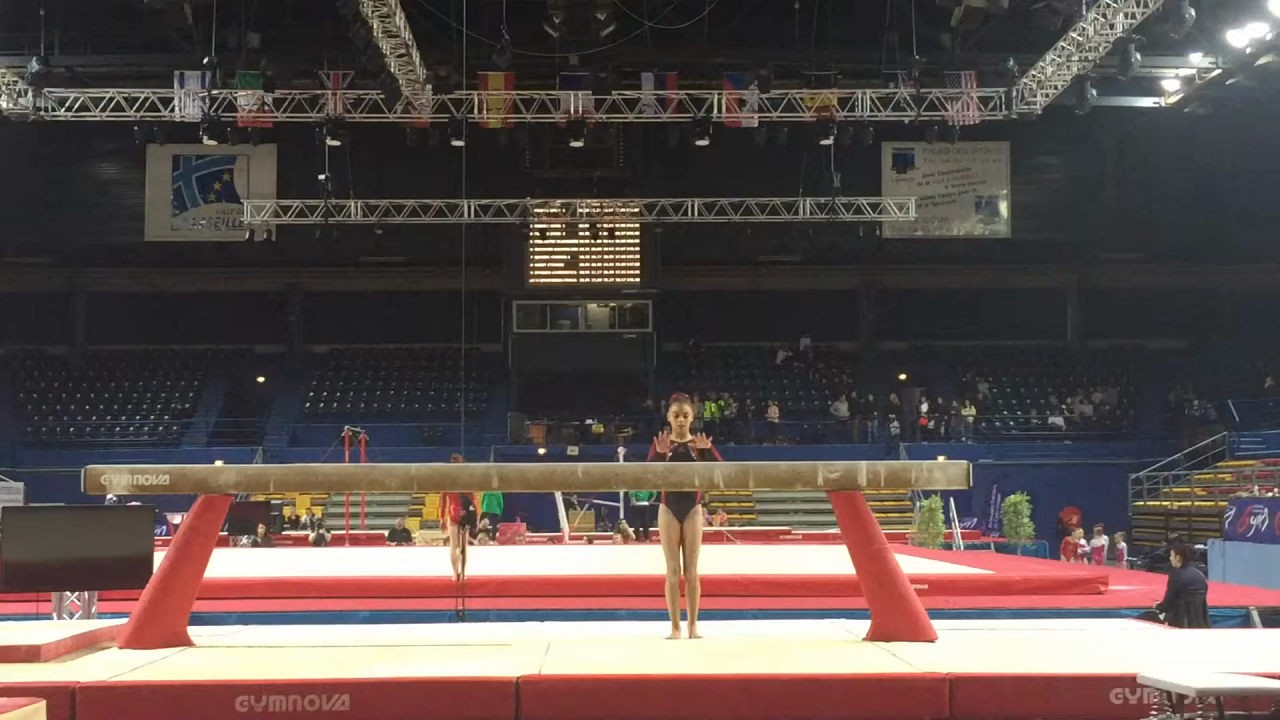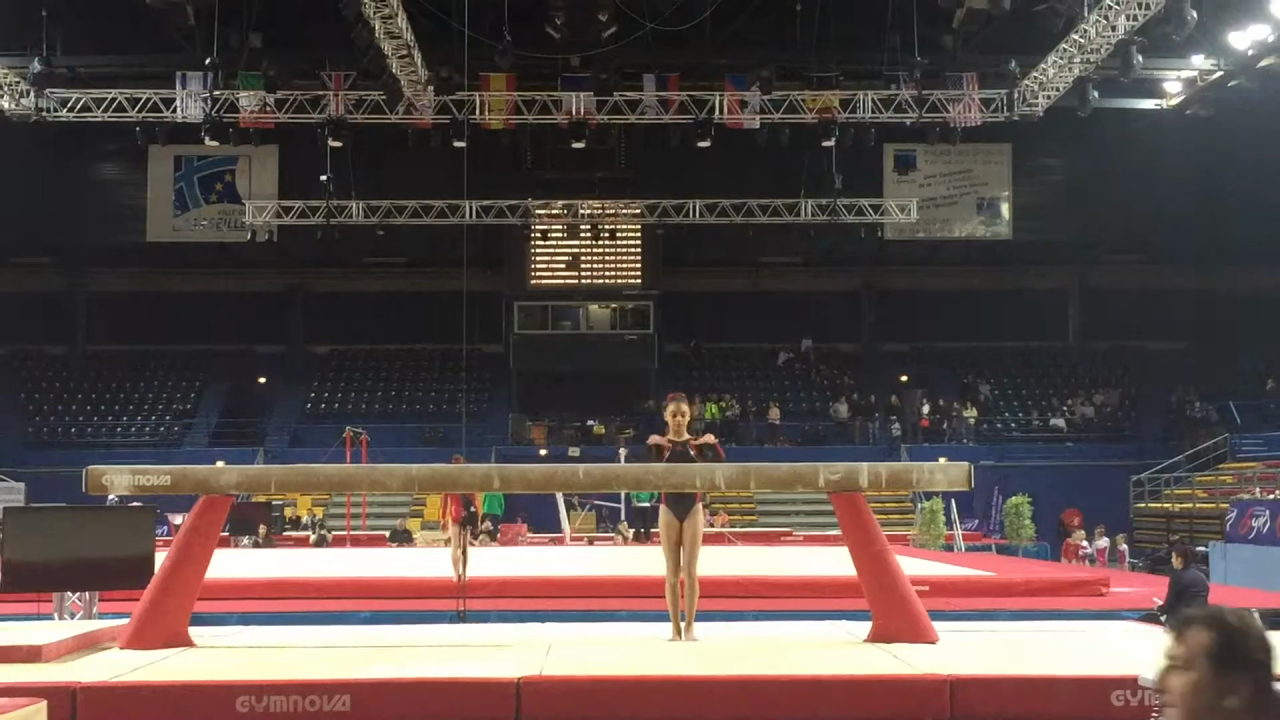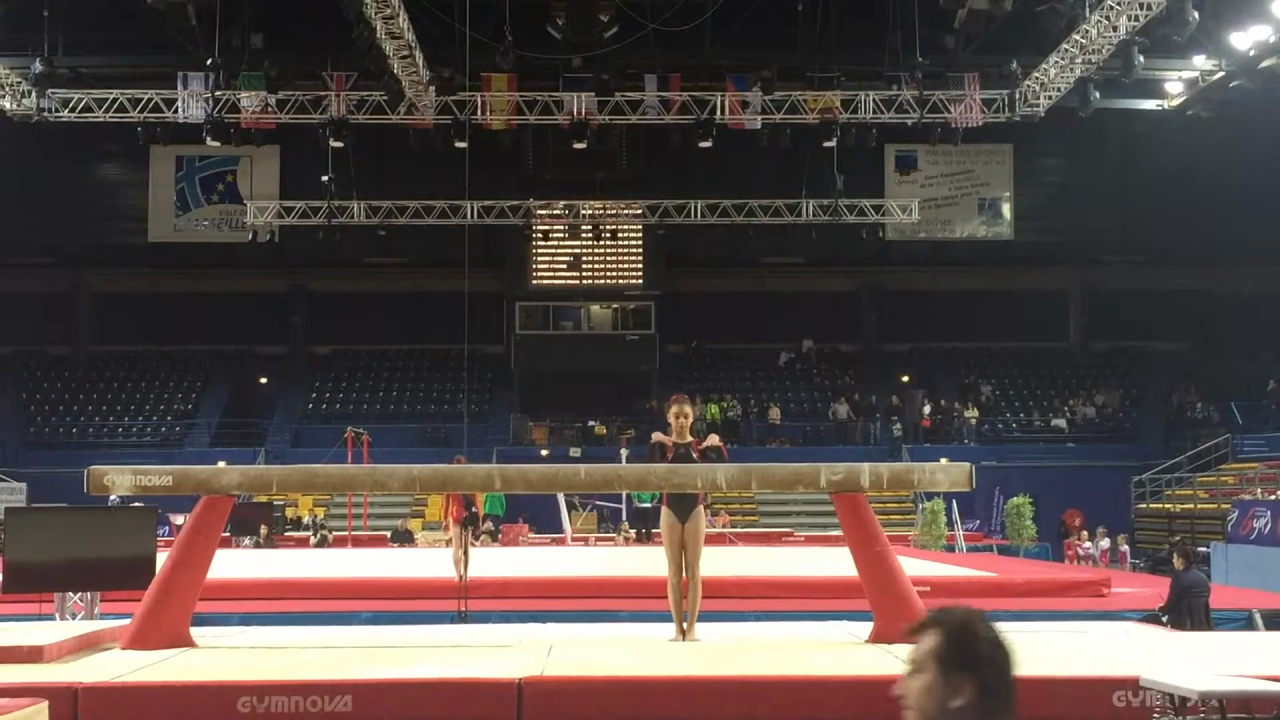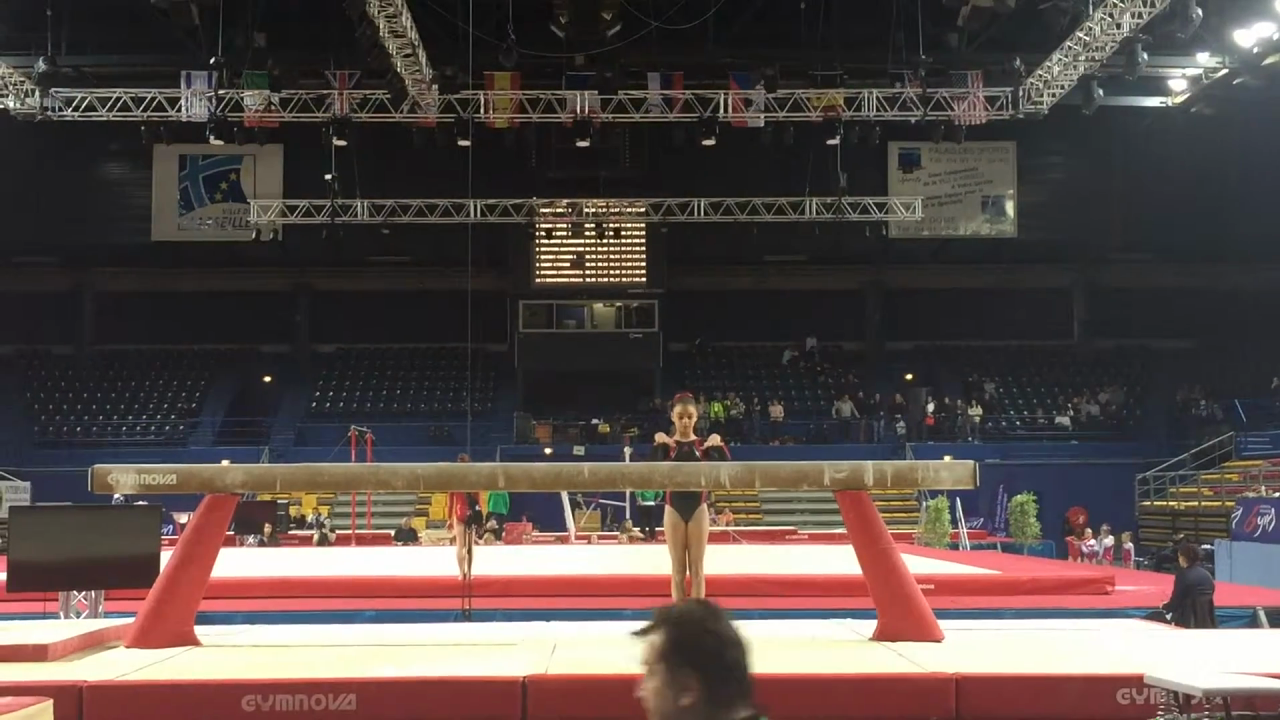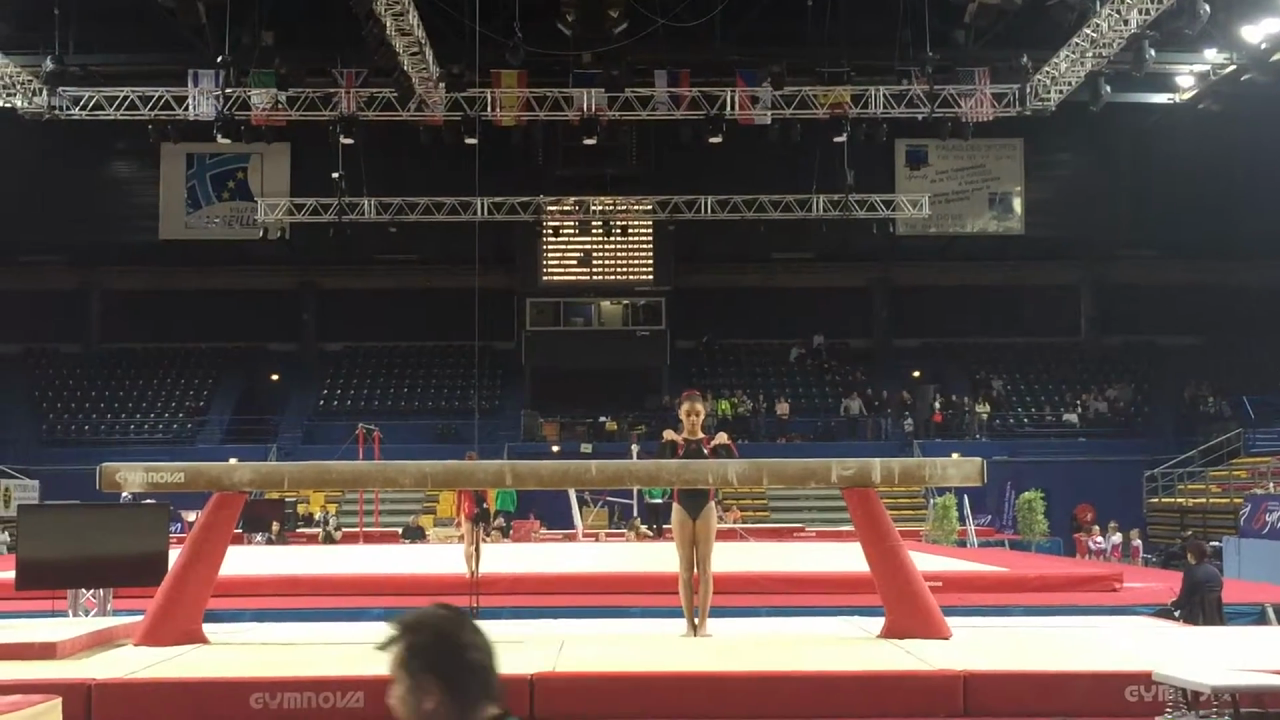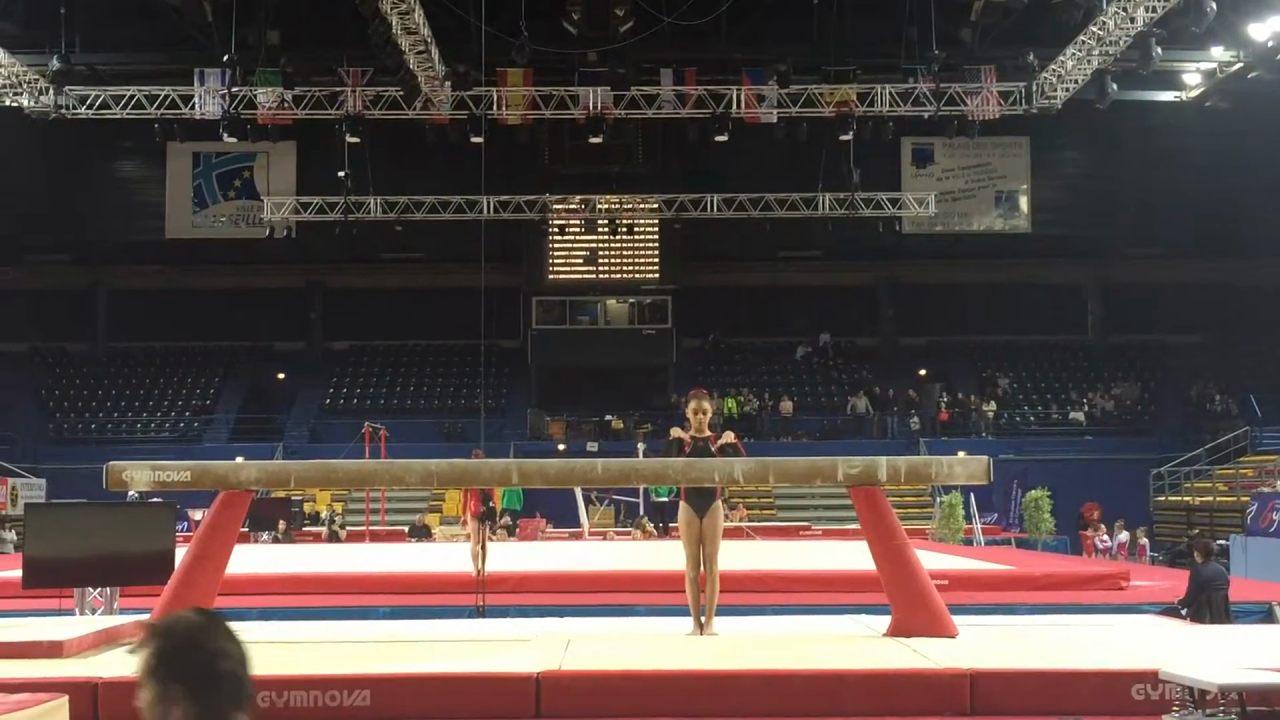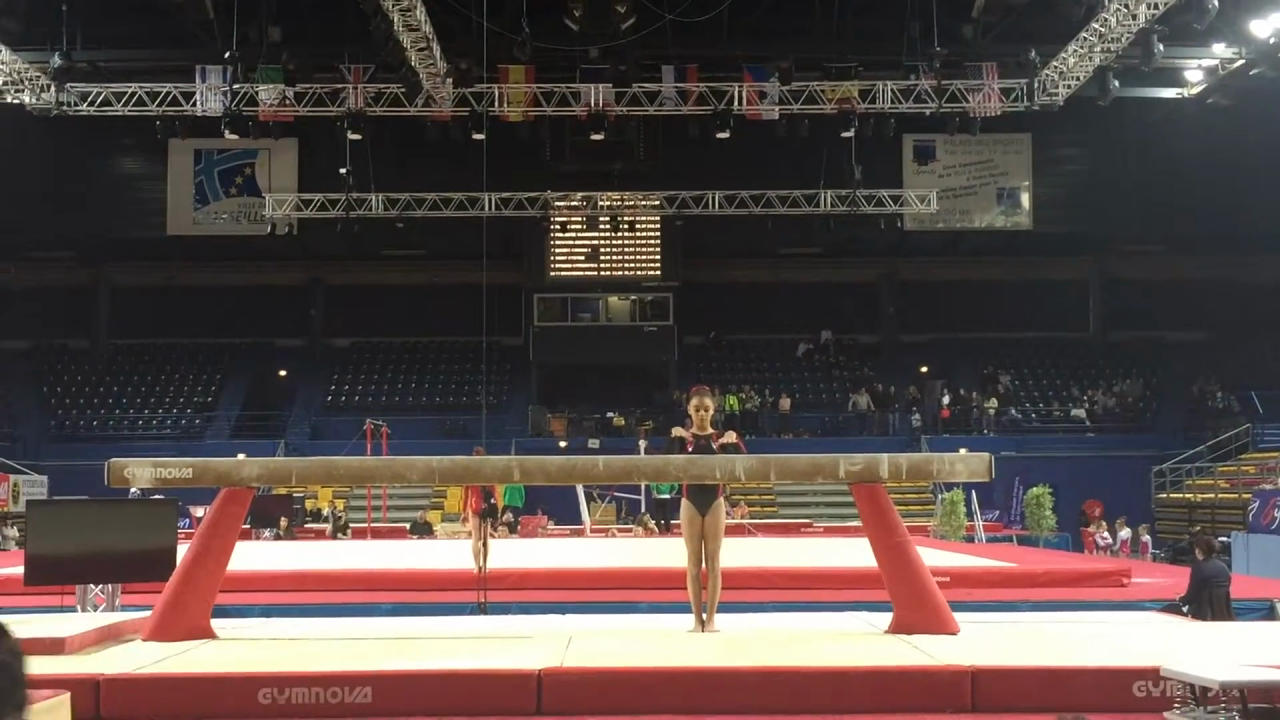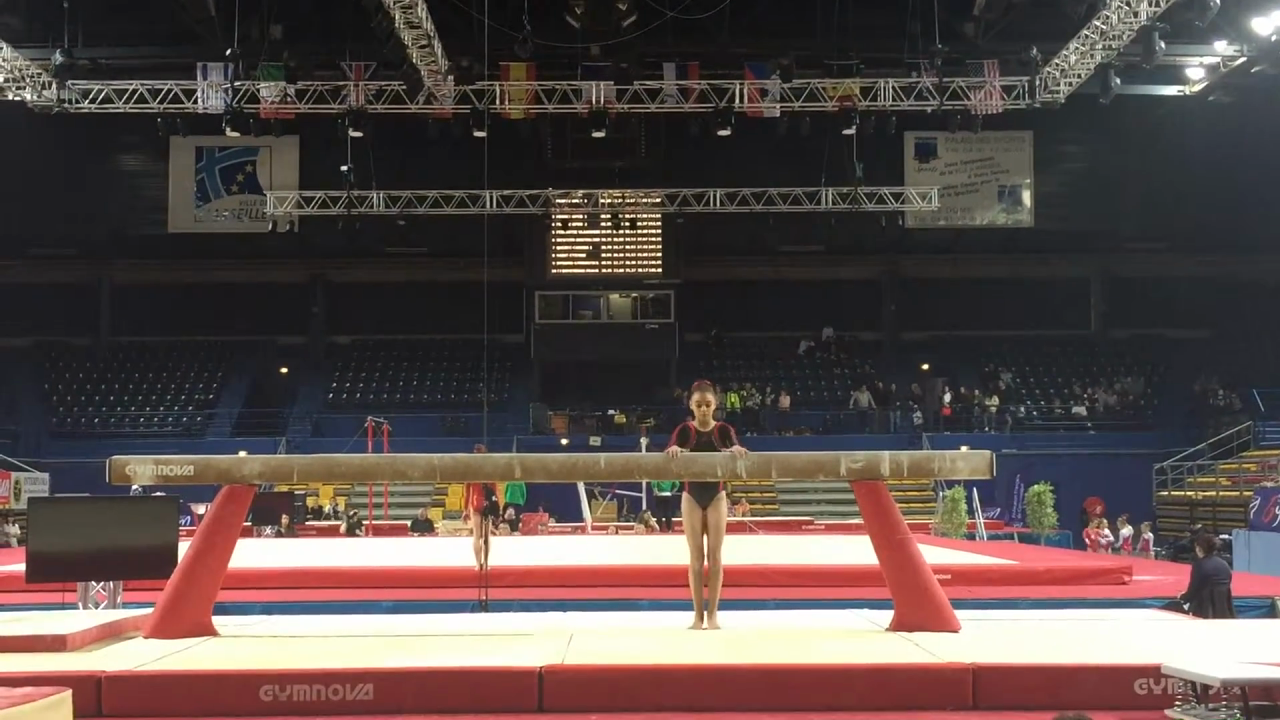
dt=0.4s
person 1, frame 1
left shoulder: (700, 444)
right shoulder: (661, 443)
left wrist: (707, 451)
right wrist: (659, 454)
left hip: (693, 510)
right hip: (668, 510)
left knee: (691, 570)
right knee: (672, 569)
left ankle: (692, 624)
right ankle: (675, 626)
person 1, frame 2
left shoulder: (698, 443)
right shoulder: (660, 444)
left elbow: (719, 465)
left wrist: (712, 444)
right wrist: (651, 446)
left hip: (693, 508)
right hip: (668, 509)
left knee: (690, 569)
right knee: (672, 570)
left ankle: (689, 626)
right ankle: (675, 627)
person 1, frame 3
left shoulder: (700, 446)
right shoulder: (663, 445)
left wrist: (717, 444)
right wrist: (654, 443)
left hip: (694, 511)
right hip: (670, 511)
left knee: (693, 570)
right knee: (674, 571)
left ankle: (691, 628)
right ankle: (678, 628)
person 1, frame 4
left shoulder: (705, 445)
right shoulder: (666, 444)
left wrist: (718, 444)
right wrist: (658, 443)
left hip: (698, 509)
right hip: (674, 509)
left knee: (697, 568)
right knee: (677, 569)
person 1, frame 5
left shoulder: (712, 442)
right shoulder: (674, 442)
left wrist: (726, 442)
right wrist: (665, 441)
left hip: (706, 507)
right hip: (682, 507)
left knee: (704, 567)
right knee: (686, 567)
left ankle: (702, 623)
right ankle: (690, 623)
person 1, frame 6
left shoulder: (719, 440)
right shoulder: (681, 440)
left wrist: (733, 441)
right wrist: (672, 438)
left hip: (712, 505)
right hip: (688, 505)
left knee: (711, 565)
right knee: (692, 565)
left ankle: (709, 622)
right ankle: (696, 622)
person 1, frame 7
left shoulder: (721, 438)
right shoulder: (683, 437)
left wrist: (735, 442)
right wrist: (673, 439)
left hip: (715, 503)
right hip: (690, 503)
left knee: (713, 563)
right knee: (694, 563)
left ankle: (710, 619)
right ankle: (697, 620)
person 1, frame 8
left shoulder: (723, 429)
right shoulder: (685, 430)
left elbow: (735, 448)
right elbow: (673, 449)
left wrist: (737, 449)
right wrist: (672, 448)
left hip: (716, 497)
right hip: (692, 497)
left knee: (714, 556)
right knee: (697, 557)
left ankle: (712, 614)
right ankle: (698, 614)
